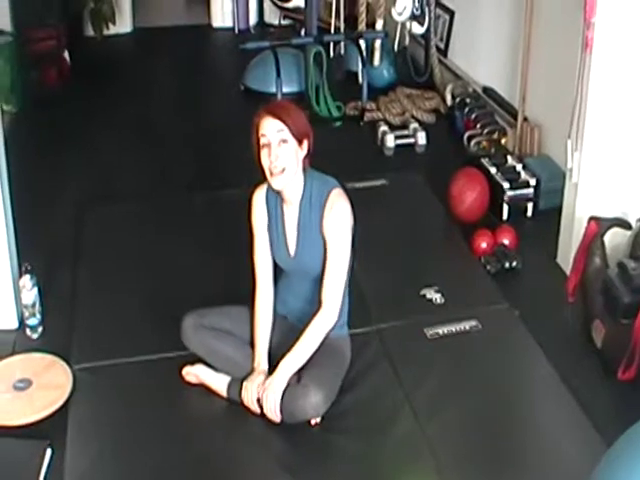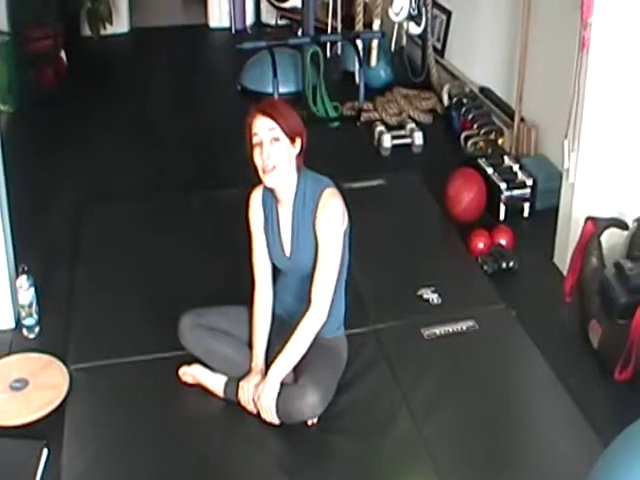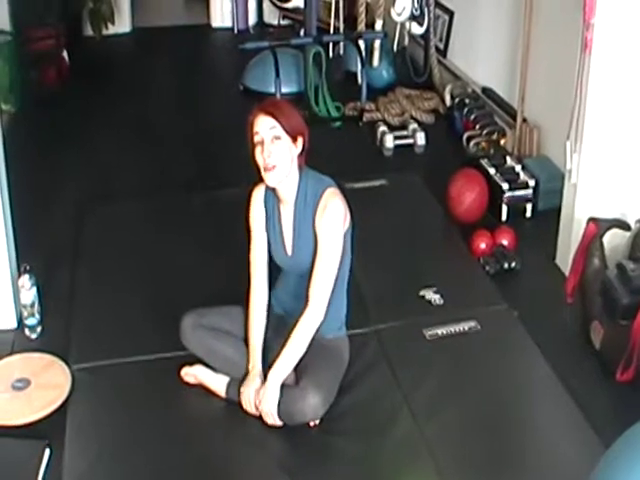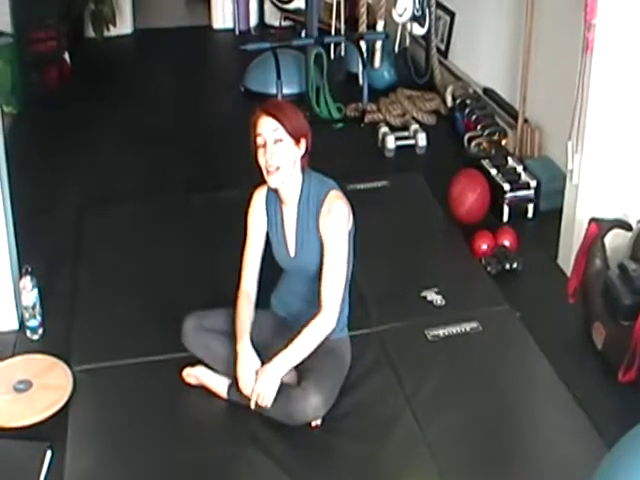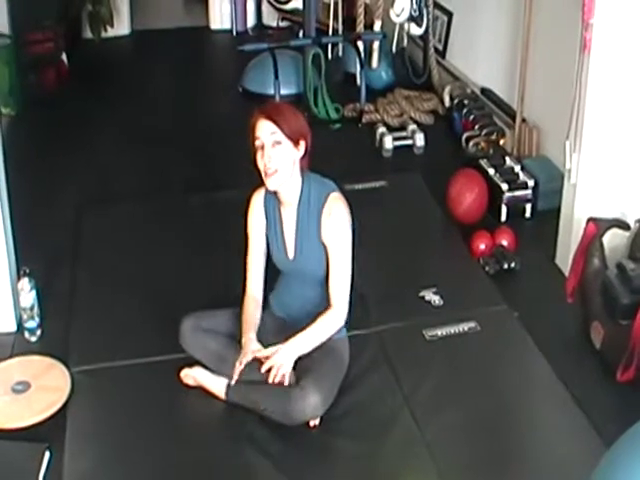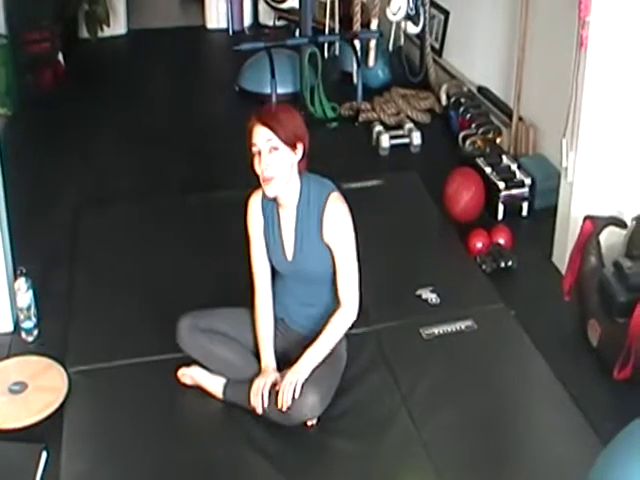
dt=0.2s
person 1, frame 1
left shoulder: (333, 203)
right shoulder: (262, 199)
left elbow: (330, 309)
right elbow: (263, 286)
left wrist: (280, 376)
right wrist: (260, 367)
left hip: (325, 336)
right hip: (280, 320)
left knee: (312, 400)
right knee: (192, 327)
left ankle: (223, 382)
right ankle: (293, 379)
person 1, frame 2
left shoulder: (327, 203)
right shoulder: (259, 199)
left elbow: (319, 308)
right elbow: (263, 288)
left wrist: (272, 378)
right wrist: (258, 368)
left hip: (321, 336)
right hip: (278, 320)
left knee: (308, 402)
right knee: (190, 326)
left ankle: (219, 382)
right ankle: (289, 378)
person 1, frame 3
left shoulder: (328, 203)
right shoulder: (261, 198)
left elbow: (316, 308)
right elbow: (258, 286)
left wrist: (271, 380)
right wrist: (254, 369)
left hip: (323, 336)
right hip: (279, 320)
left knee: (309, 405)
right knee: (191, 326)
left ankle: (222, 383)
right ankle: (290, 380)
person 1, frame 4
left shoulder: (331, 205)
right shoulder: (262, 200)
left elbow: (330, 312)
right elbow: (247, 287)
left wrist: (278, 366)
right wrist: (242, 348)
left hip: (324, 337)
right hip: (280, 320)
left knee: (310, 405)
right knee: (193, 328)
left ankle: (223, 383)
right ankle: (291, 380)
person 1, frame 5
left shoulder: (330, 207)
right shoulder: (260, 202)
left elbow: (338, 309)
right elbow: (253, 290)
left wrist: (290, 350)
right wrist: (248, 339)
left hip: (321, 338)
right hip: (278, 321)
left knee: (309, 404)
right knee: (191, 329)
left ankle: (222, 385)
right ankle: (279, 377)
person 1, frame 6
left shoulder: (330, 206)
right shoulder: (258, 204)
left elbow: (349, 306)
right elbow: (262, 291)
left wrist: (304, 366)
right wrist: (268, 366)
left hip: (321, 337)
right hip: (275, 323)
left knee: (307, 404)
right knee: (188, 329)
left ankle: (219, 385)
right ankle: (280, 381)
